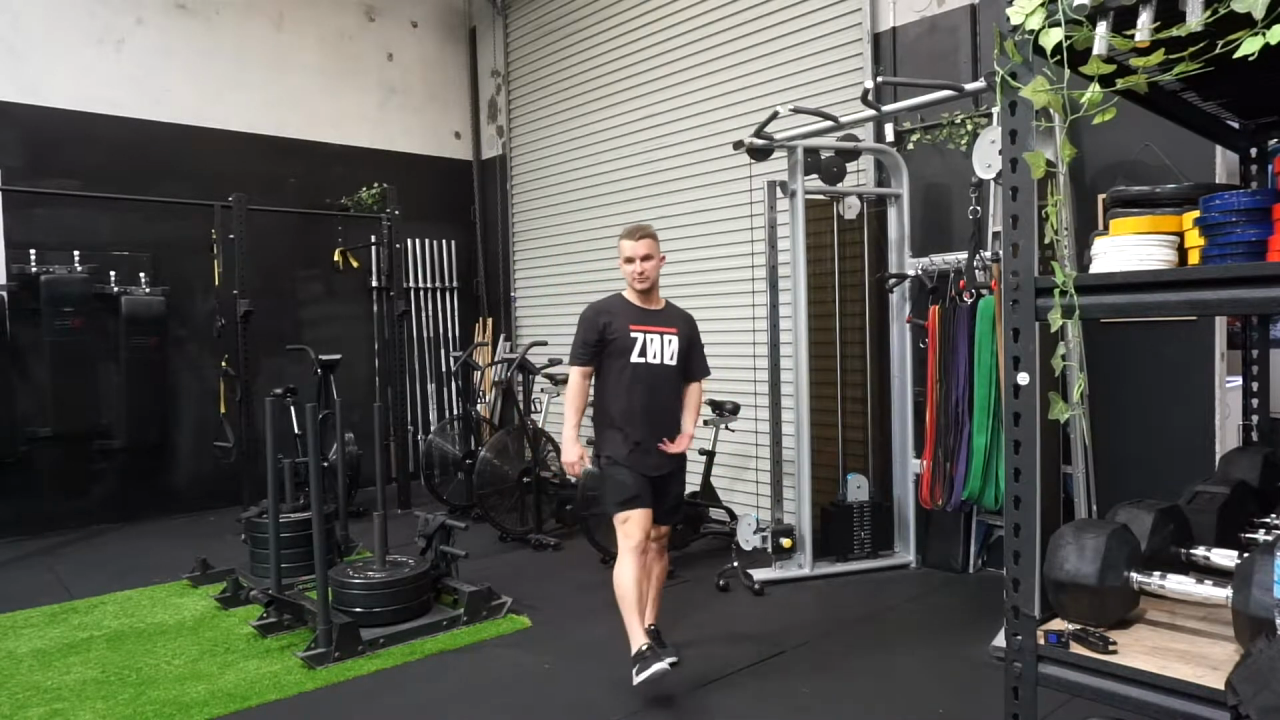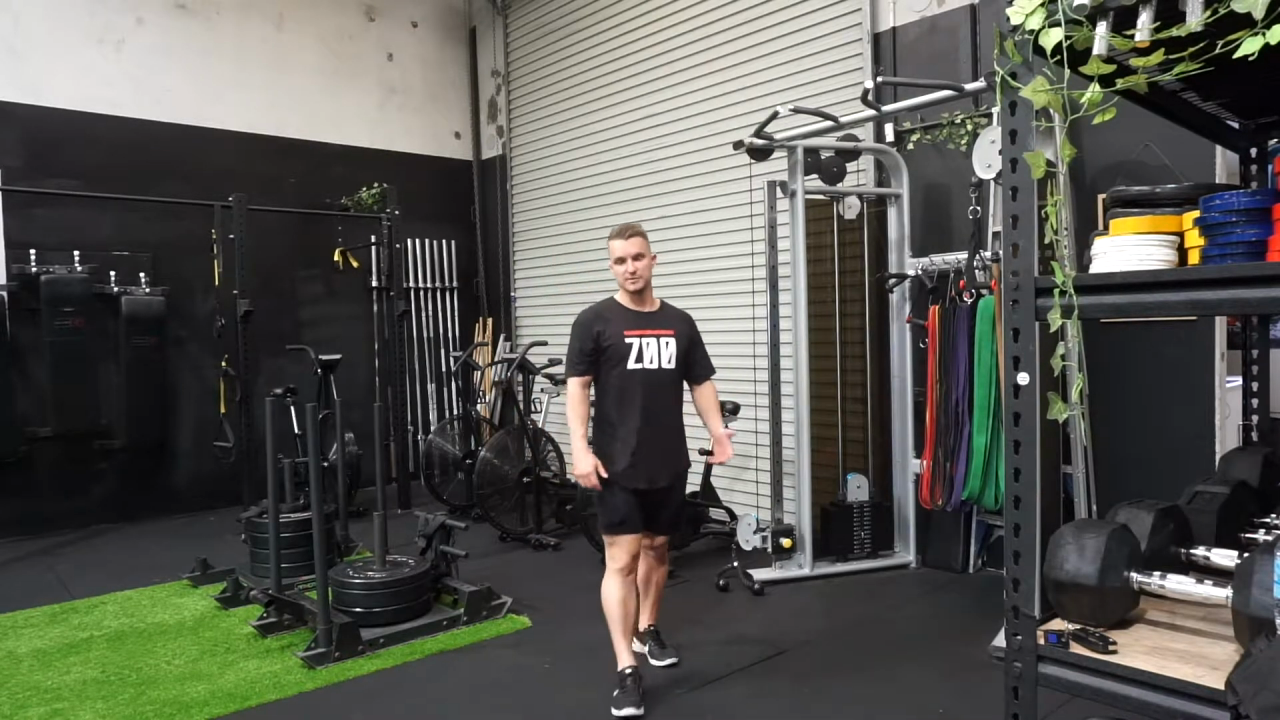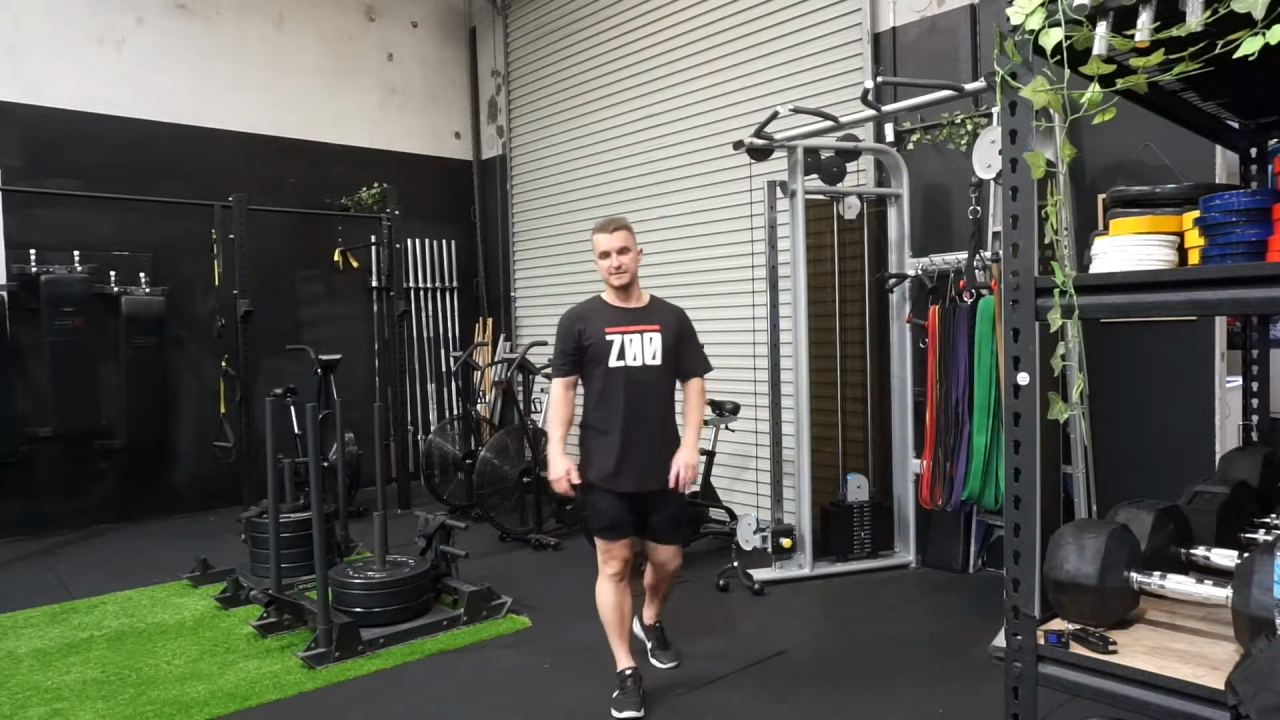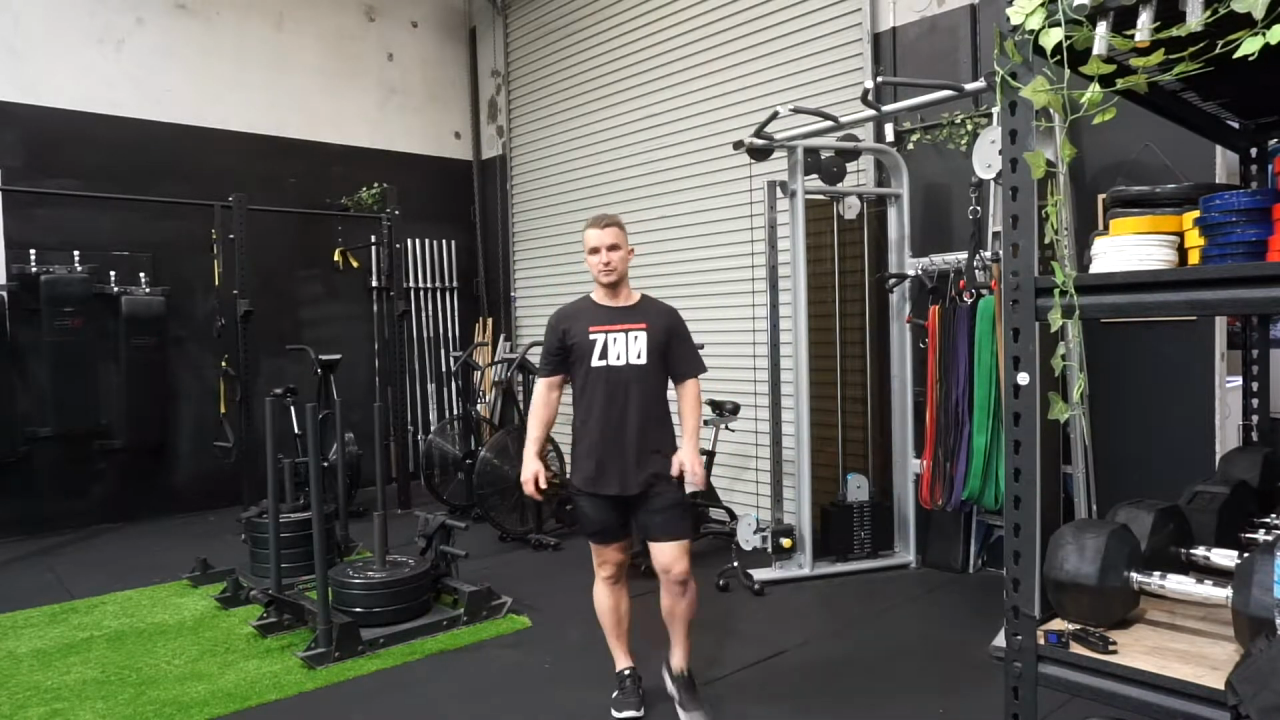
dt=0.3s
person 1, frame 1
left shoulder: (682, 322)
right shoulder: (601, 315)
left elbow: (693, 382)
right elbow: (579, 377)
left wrist: (689, 429)
right wrist: (570, 437)
left hip: (667, 454)
right hip: (619, 453)
left knee: (658, 540)
right knee: (632, 542)
left ankle: (650, 628)
right ankle: (639, 649)
person 1, frame 2
left shoulder: (680, 322)
right shoulder: (594, 321)
left elbow: (701, 382)
right elbow: (577, 387)
left wrist: (719, 432)
right wrist: (580, 448)
left hip: (670, 463)
right hip: (619, 465)
left knee: (657, 548)
right knee: (621, 561)
left ankle: (647, 629)
right ankle: (627, 673)
person 1, frame 3
left shoulder: (672, 317)
right shoulder: (579, 320)
left elbow: (693, 383)
right elbow: (563, 389)
left wrist: (690, 442)
right wrist: (556, 453)
left hip: (663, 468)
right hip: (605, 470)
left knee: (668, 560)
right knee: (614, 567)
left ankle: (648, 618)
right ankle: (626, 673)
person 1, frame 4
left shoulder: (663, 317)
right shoulder: (567, 320)
left elbow: (688, 383)
right elbow: (548, 389)
left wrist: (689, 443)
right wrist: (531, 453)
left hip: (656, 469)
right hip: (594, 472)
left knee: (675, 570)
right knee: (610, 570)
left ankle: (679, 668)
right ankle: (626, 673)
